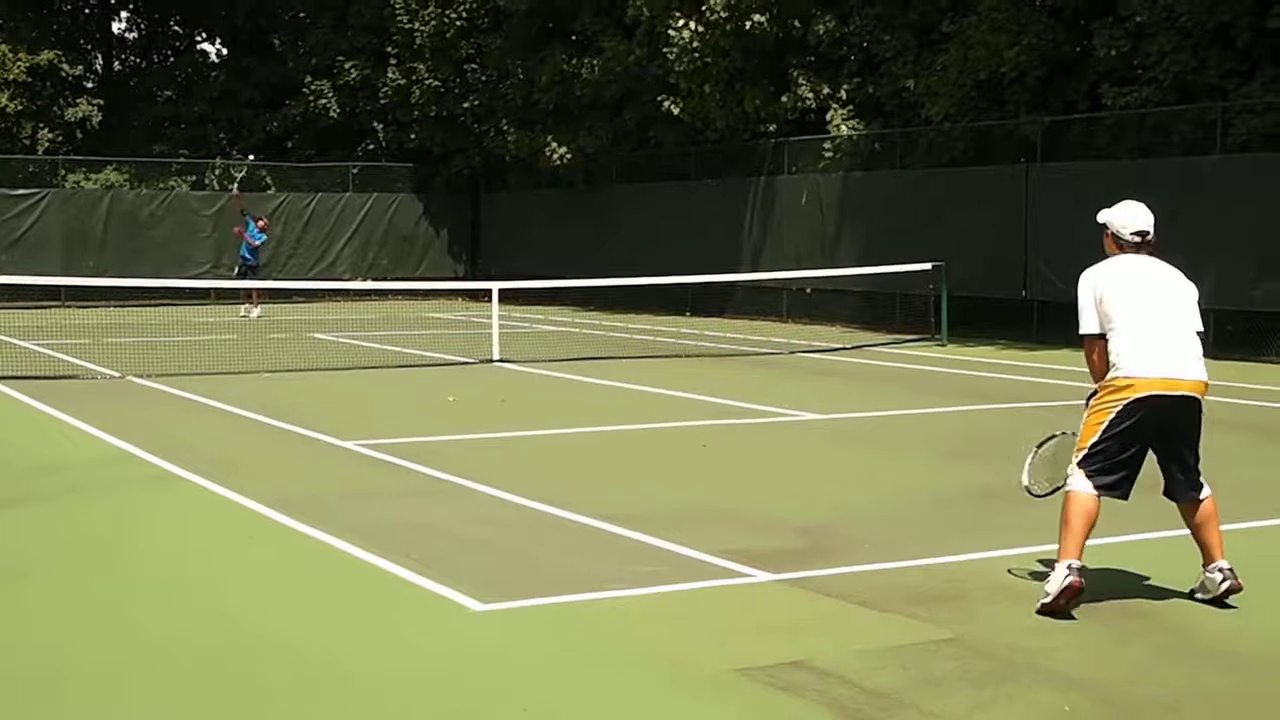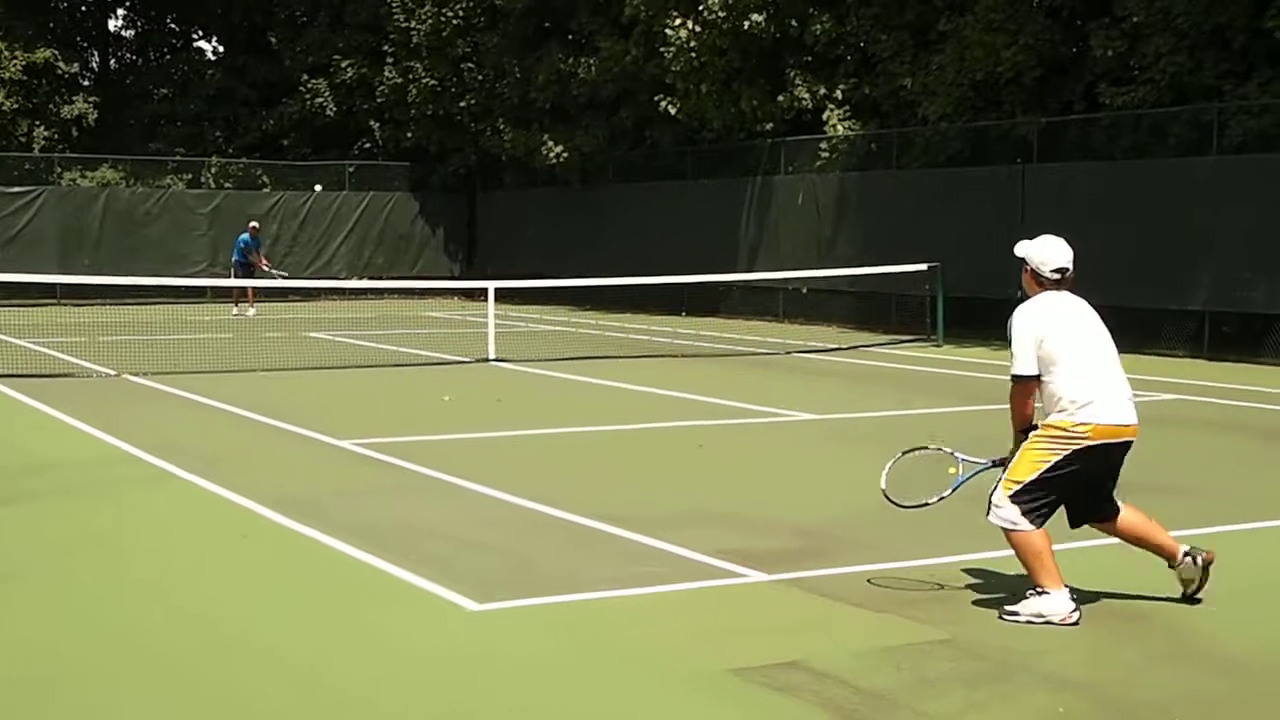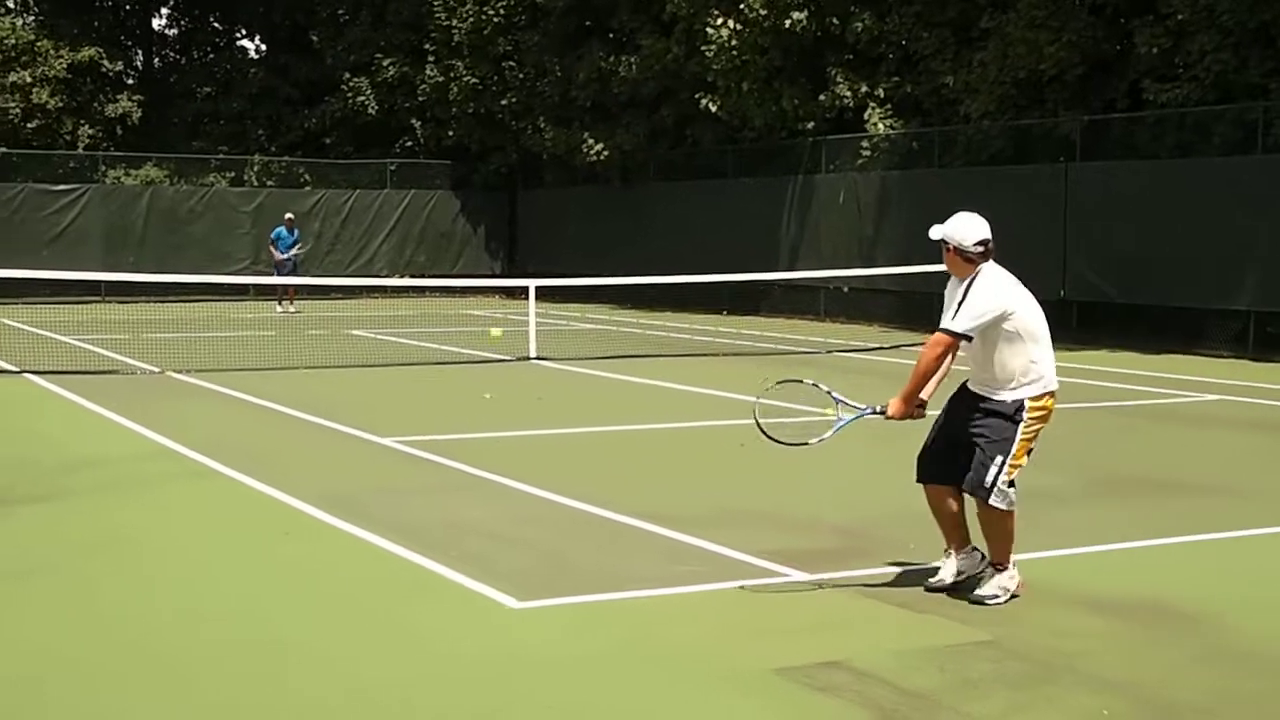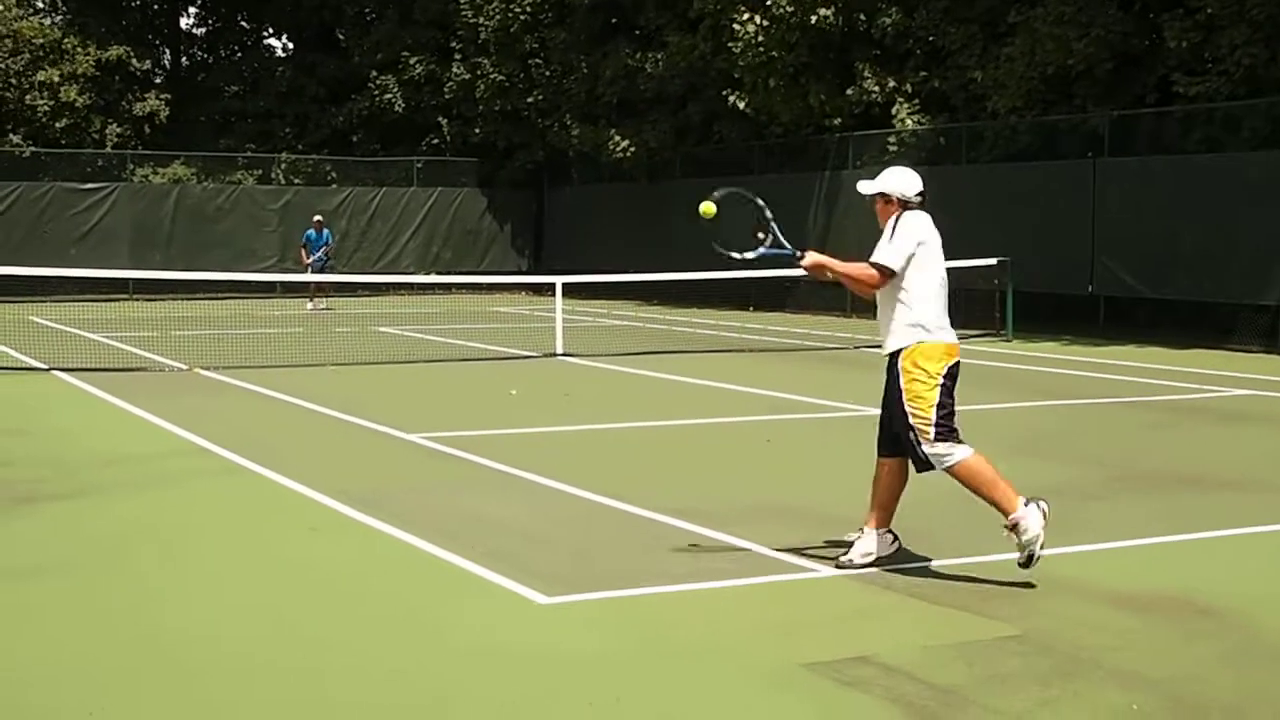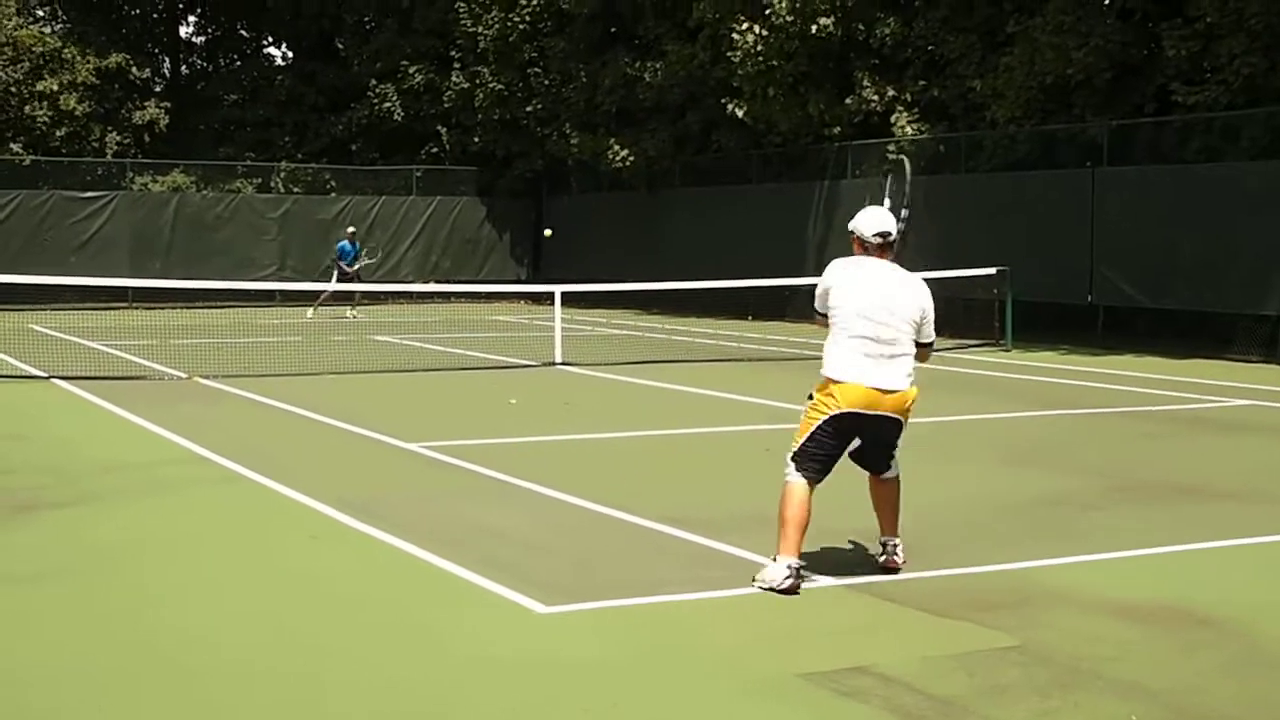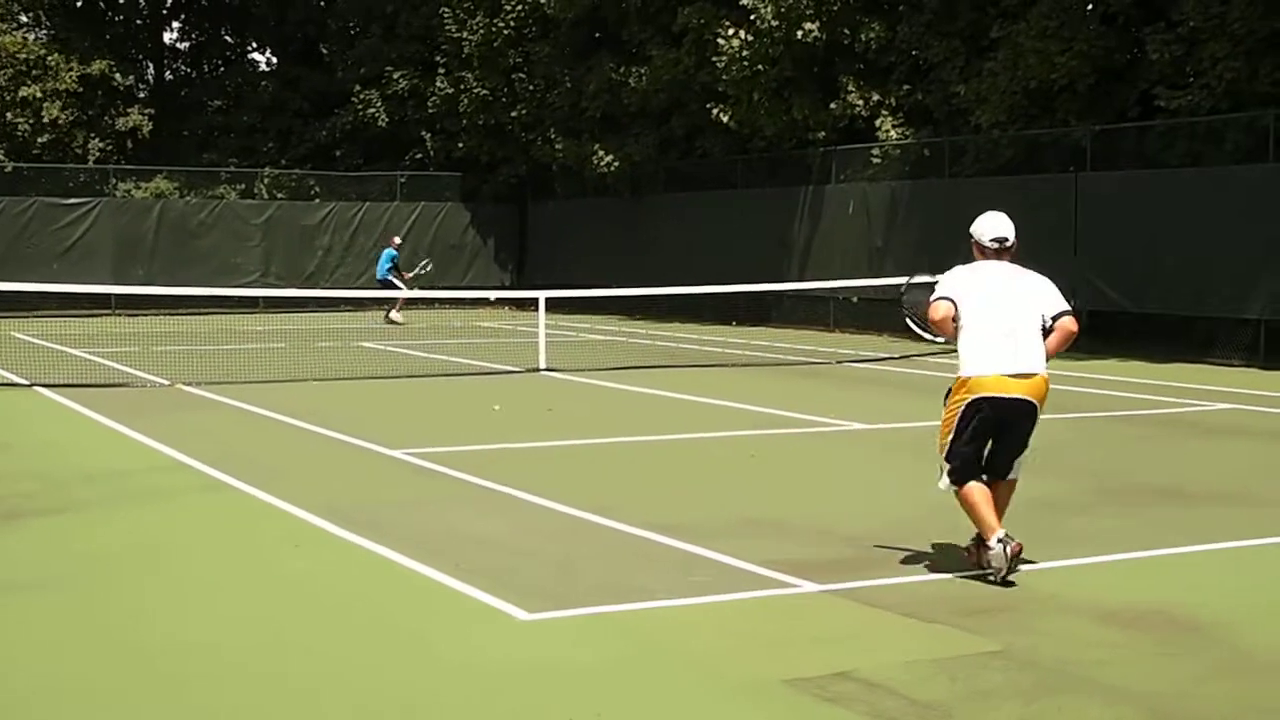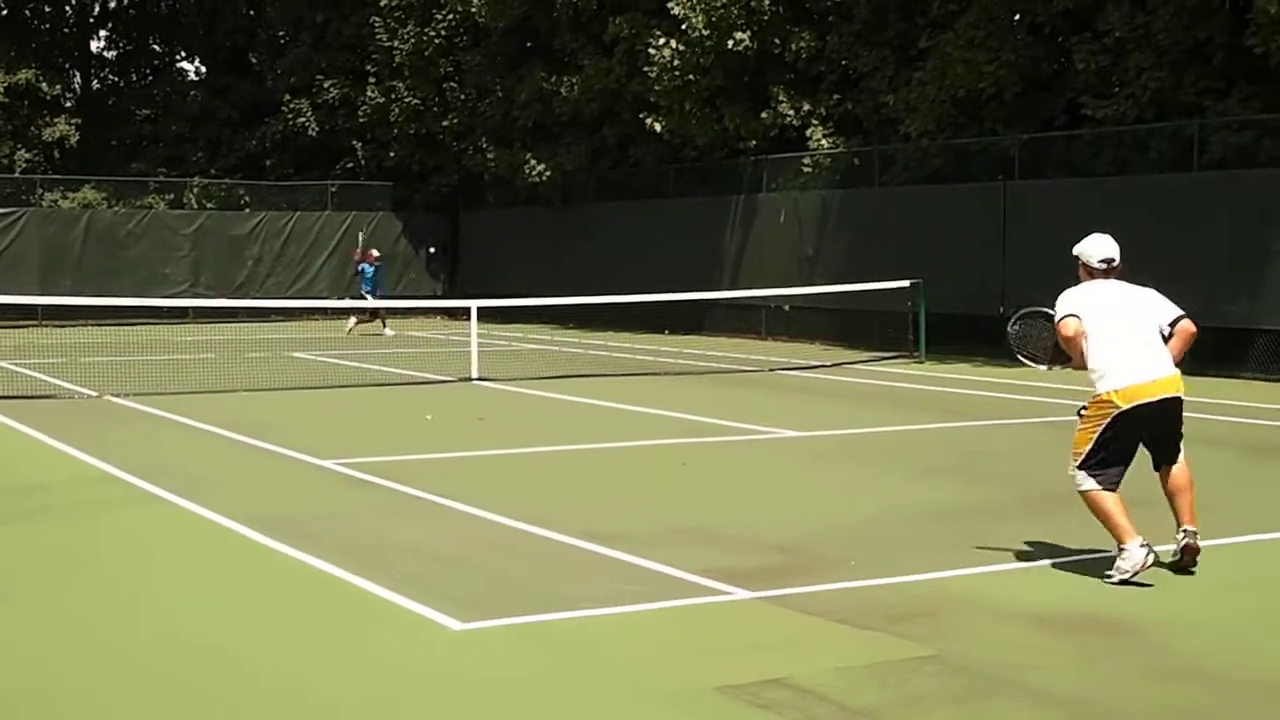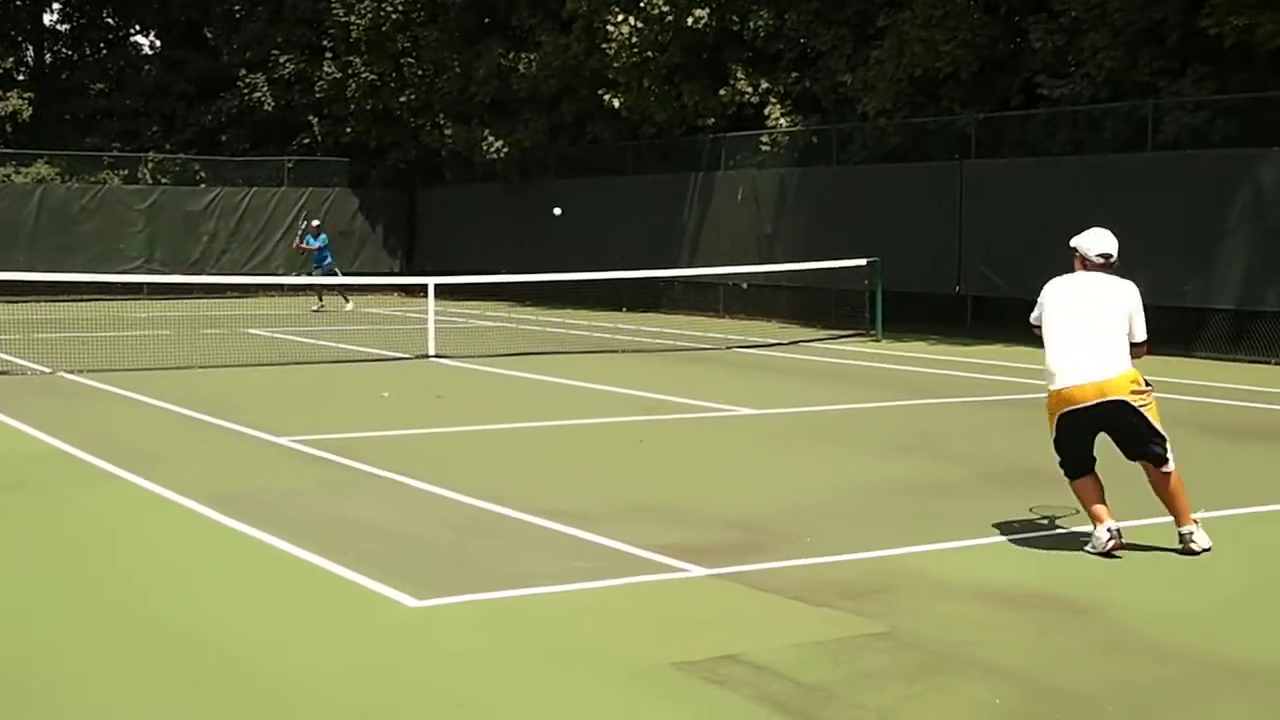
dt=0.5s
person 1, frame 1
left shoulder: (1096, 276)
right shoulder: (1178, 278)
left elbow: (1095, 350)
right elbow: (1190, 337)
left wrist: (1106, 396)
left hip: (1134, 384)
right hip: (1190, 384)
left knee: (1087, 475)
right knee: (1188, 483)
left ankle: (1067, 570)
right ankle: (1218, 571)
person 1, frame 2
left shoulder: (1029, 313)
right shoulder: (1079, 310)
left elbow: (1024, 391)
left wrist: (1022, 440)
right wrist: (1038, 443)
left hip: (1082, 429)
right hip: (1113, 423)
left knee: (1007, 505)
right knee: (1097, 510)
left ankle: (1053, 598)
right ankle: (1185, 558)
person 1, frame 3
left shoulder: (989, 286)
right shoulder: (961, 283)
left elbow: (938, 346)
right elbow: (947, 346)
left wrist: (905, 399)
right wrist: (925, 393)
left hip: (1024, 399)
right hip: (981, 392)
left knee: (988, 484)
right knee: (934, 470)
left ankle: (1002, 571)
right ankle: (963, 556)
person 1, frame 4
left shoulder: (911, 223)
right shoulder: (903, 230)
left elbow: (874, 278)
right elbow: (878, 287)
left wrist: (827, 265)
right wrist: (837, 271)
left hip: (925, 354)
right hip: (908, 353)
left knee: (938, 446)
right knee: (890, 449)
left ankle: (1021, 514)
right ankle: (876, 534)
person 1, frame 5
left shoulder: (838, 270)
right shoulder: (916, 287)
left elbow: (823, 317)
right elbow: (923, 352)
left hip: (844, 391)
right hip: (896, 399)
left knee: (800, 471)
right knee: (880, 464)
left ankle: (786, 564)
right ankle: (891, 547)
person 1, frame 6
left shoulder: (957, 275)
right shoulder: (1037, 282)
left elbow: (938, 315)
right elbow: (1068, 327)
left wrist: (958, 337)
right wrist: (1037, 360)
left hip: (977, 384)
right hip: (1029, 383)
left knee: (959, 473)
right knee: (1003, 467)
left ankle: (996, 539)
right ankle: (991, 538)
person 1, frame 7
left shoulder: (1073, 296)
right shoulder: (1146, 294)
left elbow: (1069, 331)
right elbow: (1187, 329)
left wrist: (1080, 360)
right wrist: (1162, 367)
left hip: (1119, 397)
right hip: (1166, 388)
left knee: (1091, 478)
right knee: (1171, 459)
left ankle: (1132, 547)
right ankle: (1187, 533)
person 1, frame 8
left shoulder: (1053, 288)
right shoulder: (1126, 289)
left elbow: (1038, 327)
right elbow: (1138, 349)
left hip: (1067, 395)
right hip: (1117, 386)
left knee: (1075, 465)
right knee: (1156, 458)
left ankle: (1104, 529)
right ankle: (1189, 530)
